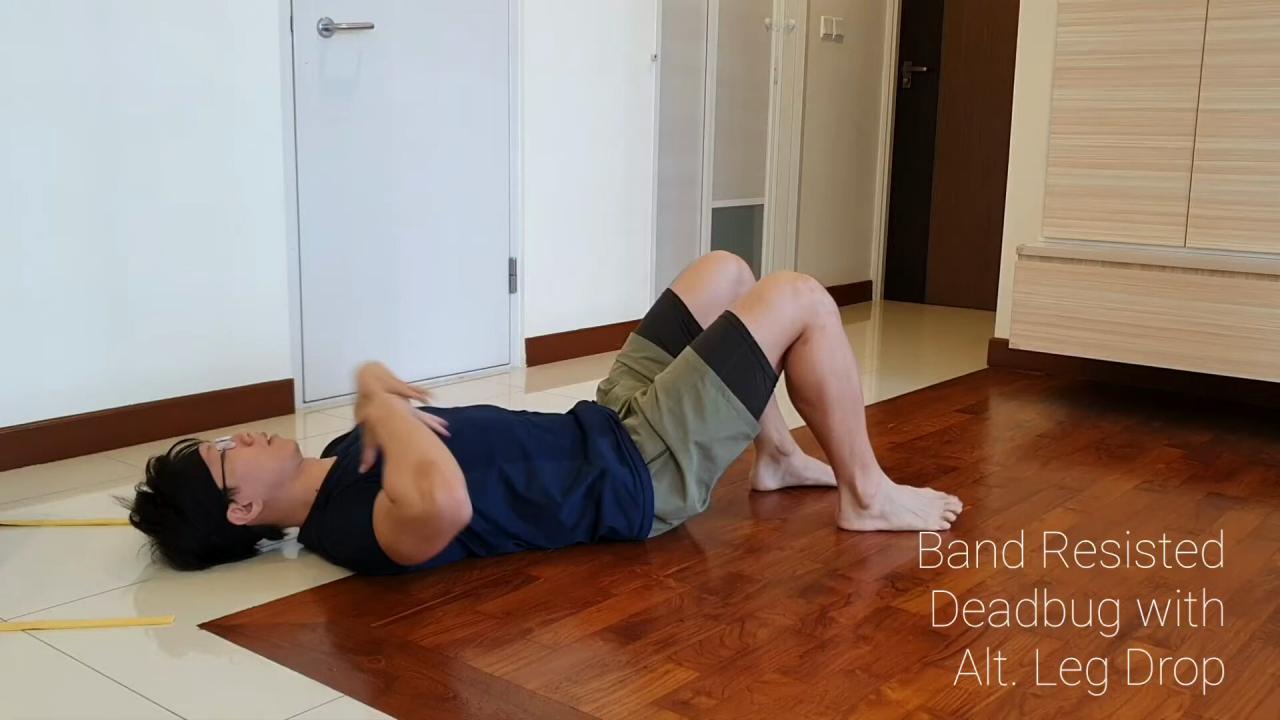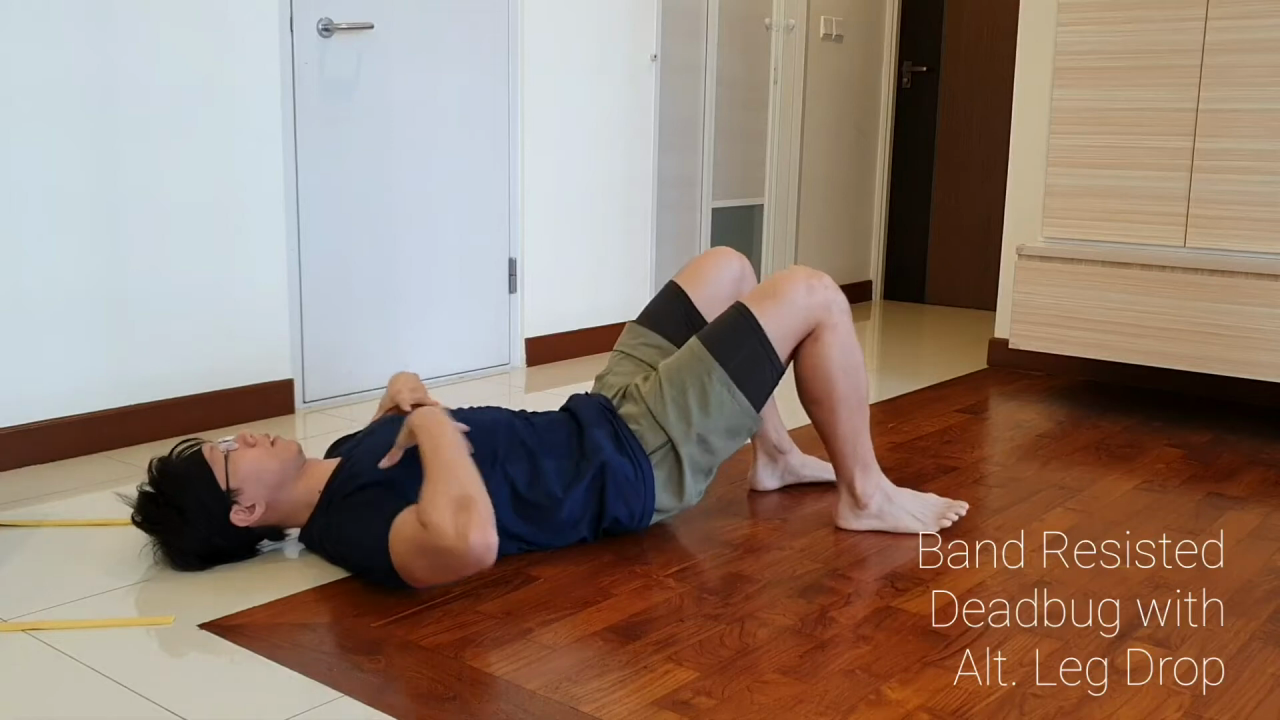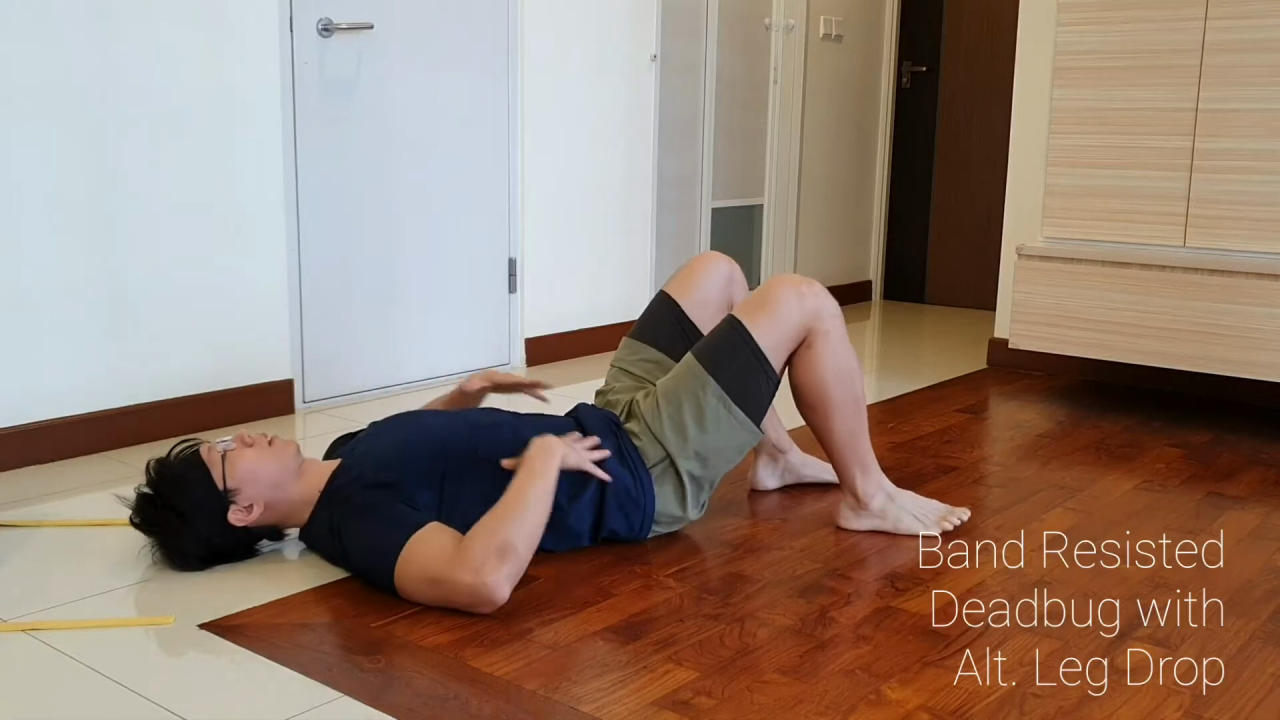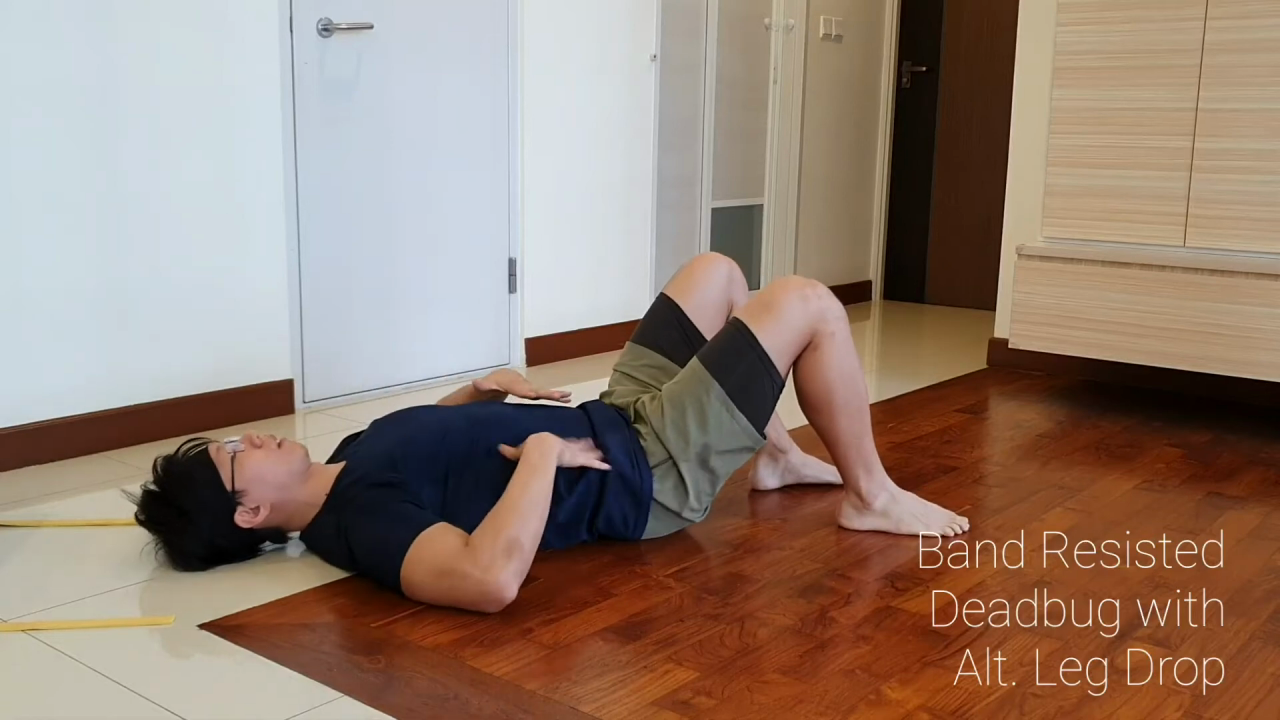
dt=0.3s
person 1, frame 1
left shoulder: (341, 463)
right shoulder: (355, 522)
left elbow: (404, 420)
right elbow: (445, 502)
left wrist: (382, 401)
right wrist: (381, 398)
left hip: (604, 425)
right hip: (643, 472)
left knee: (728, 271)
right knee: (799, 298)
left ankle: (779, 457)
right ankle: (869, 496)
person 1, frame 2
left shoulder: (342, 466)
right shoulder: (356, 522)
right elbow: (471, 540)
left wrist: (399, 397)
right wrist: (429, 421)
left hip: (601, 417)
right hip: (639, 460)
left knee: (728, 264)
right knee: (814, 295)
left ankle: (775, 453)
right ankle: (866, 495)
person 1, frame 3
left shoulder: (345, 458)
right shoulder: (354, 522)
right elbow: (484, 579)
left wrist: (467, 390)
right wrist: (544, 458)
left hip: (608, 422)
right hip: (643, 469)
left knee: (717, 271)
right knee: (802, 300)
left ankle: (776, 456)
right ankle: (869, 497)
person 1, frame 4
left shoulder: (352, 459)
right shoulder: (361, 520)
right elbow: (493, 577)
left wrist: (483, 388)
right wrist: (541, 453)
left hip: (614, 422)
right hip: (650, 472)
left knee: (717, 272)
right knee: (809, 303)
left ankle: (777, 456)
right ankle: (872, 497)
